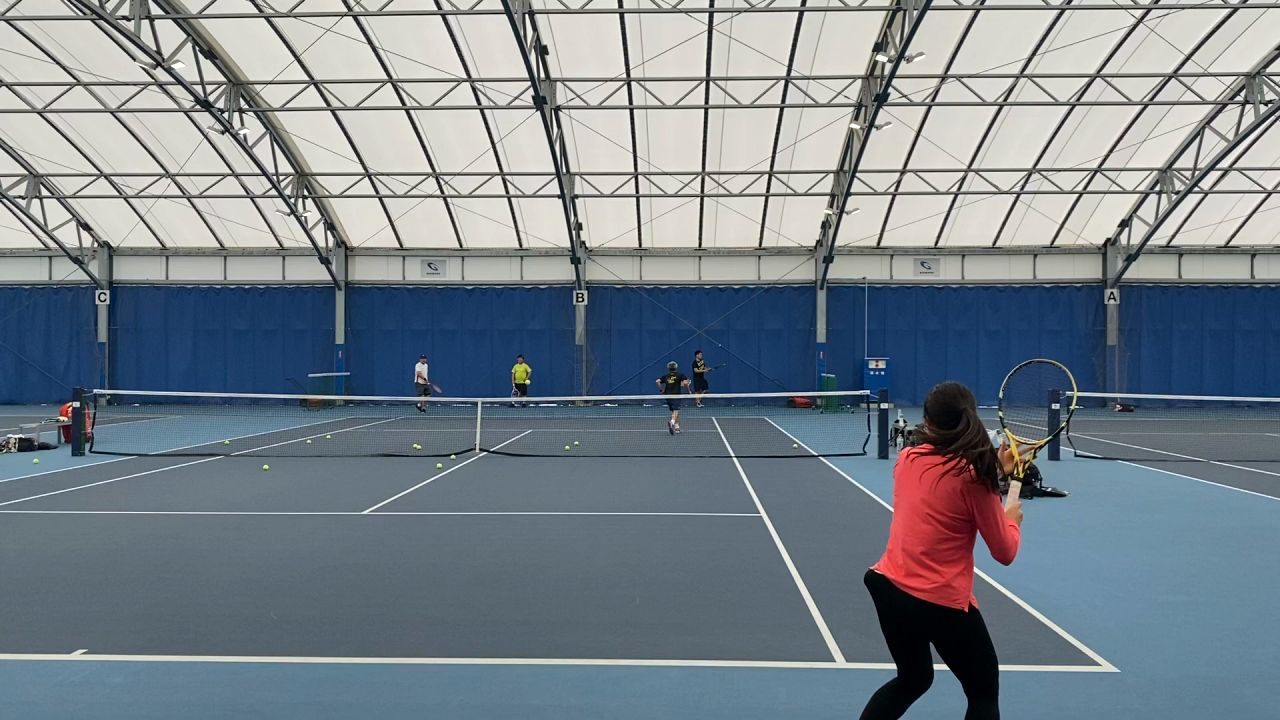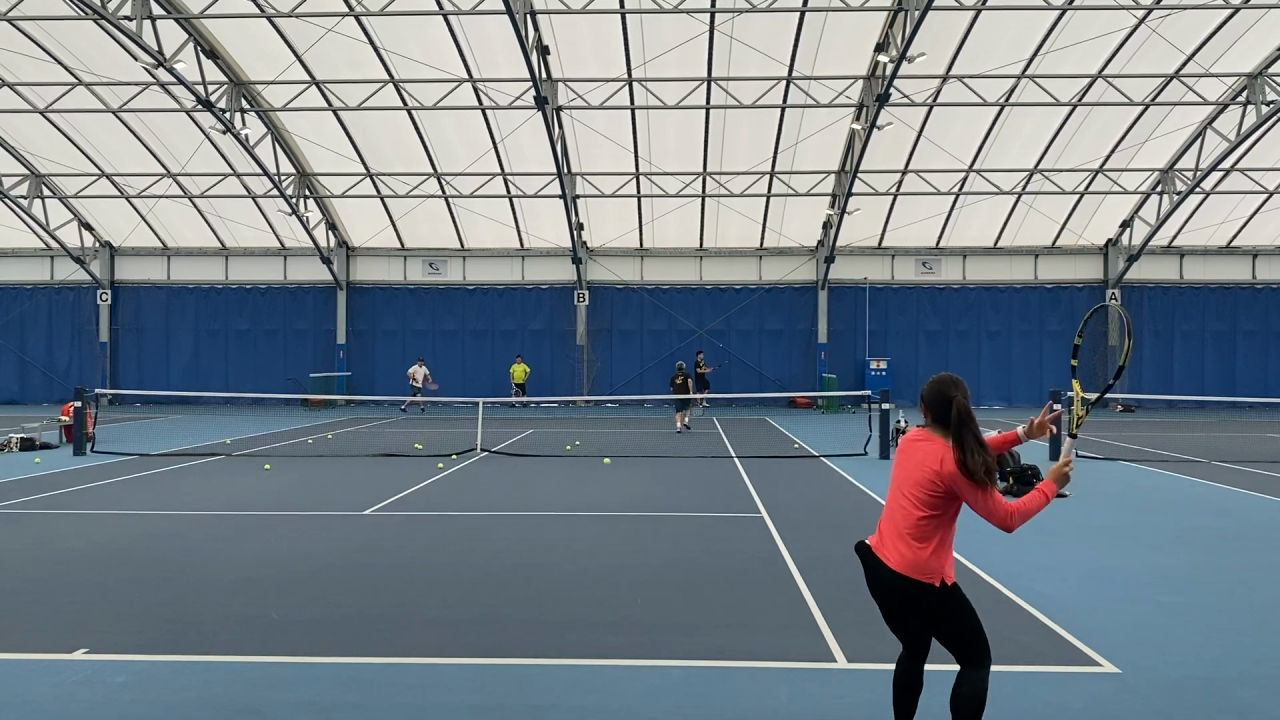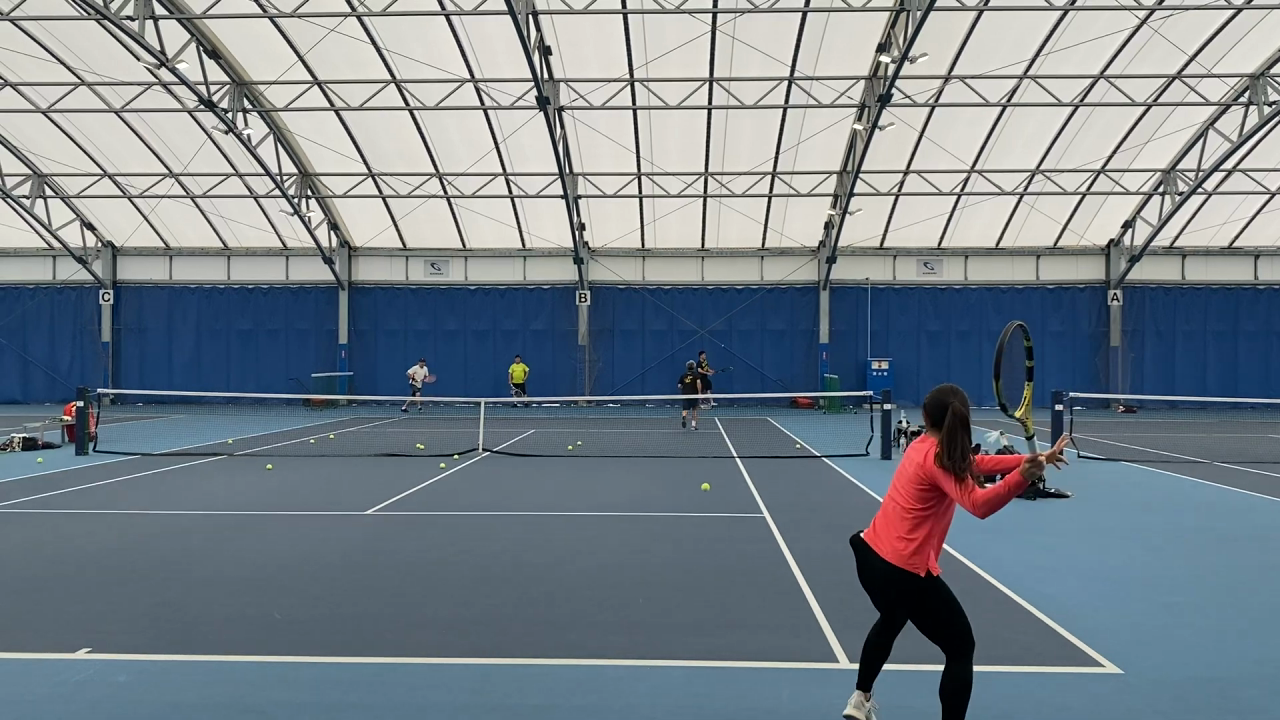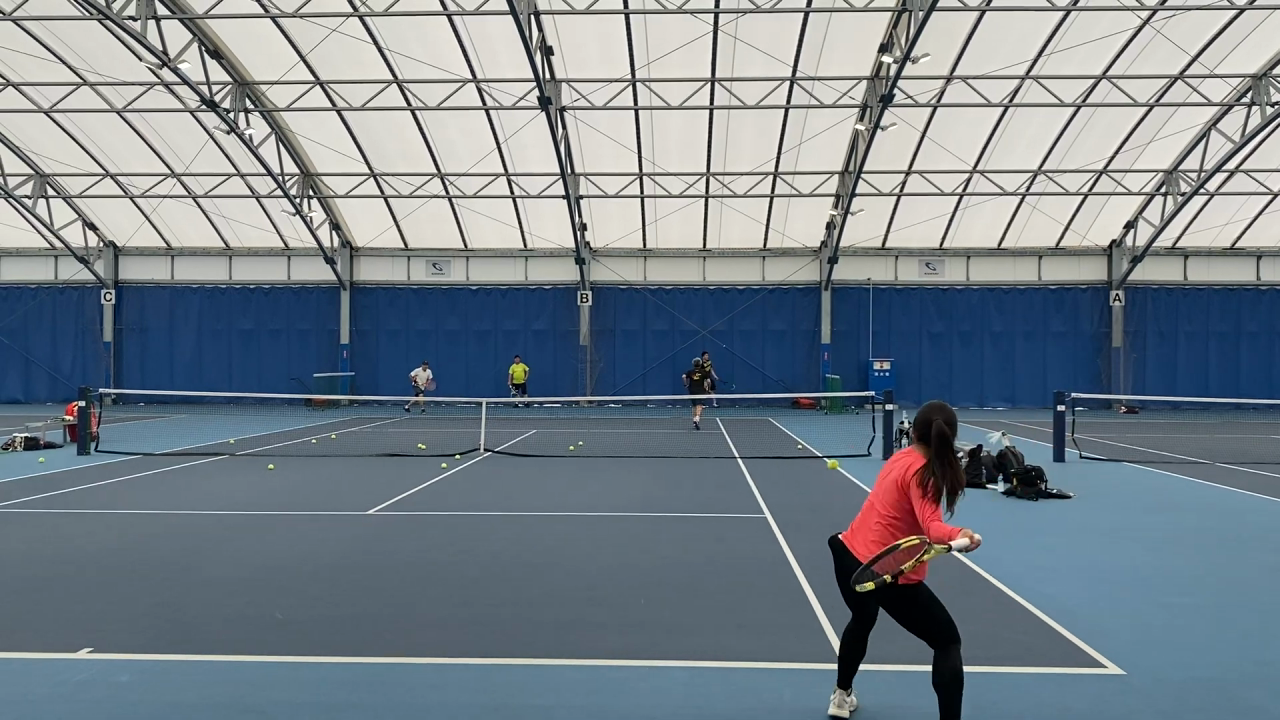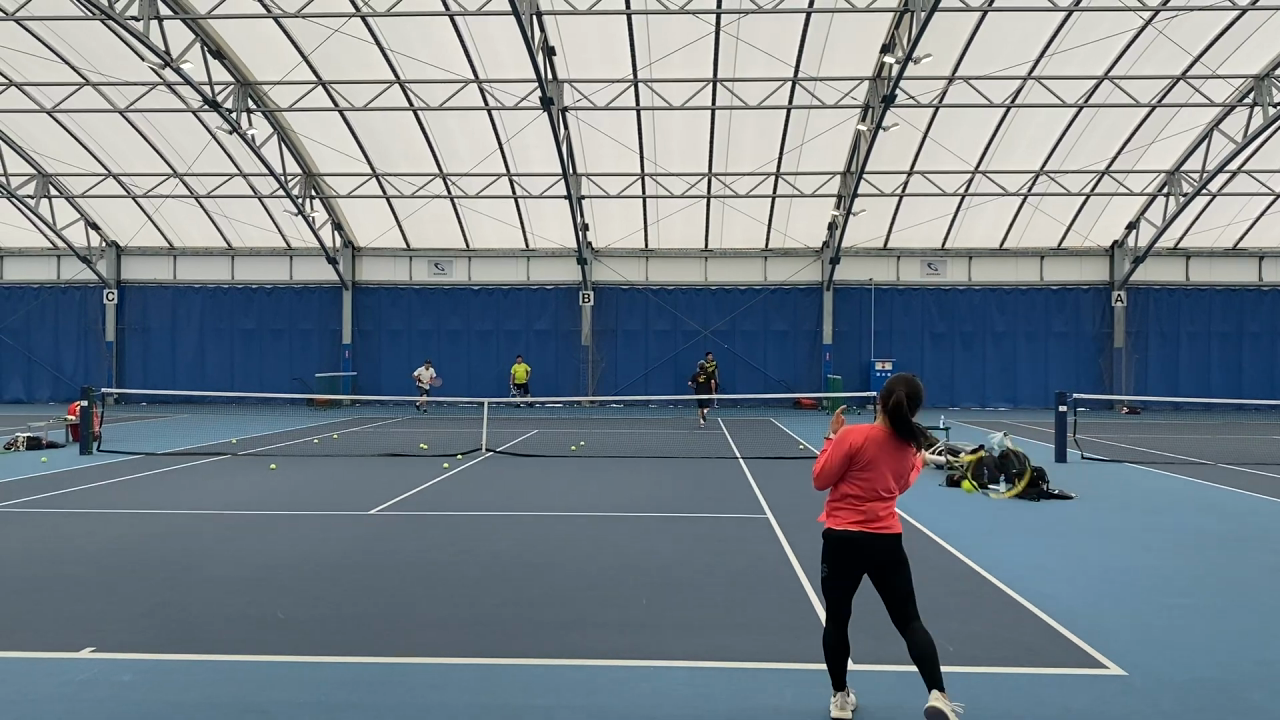
dt=0.2s
person 1, frame 1
left shoulder: (907, 458)
right shoulder: (976, 476)
right elbow: (1004, 553)
left wrist: (992, 465)
right wrist: (1011, 518)
left hip: (889, 591)
right hip: (943, 605)
left knee: (913, 678)
right knee: (983, 692)
person 1, frame 2
left shoulder: (911, 439)
right shoulder: (954, 464)
right elbow: (1005, 519)
left wrist: (1021, 432)
right wrist: (1051, 485)
left hip: (878, 565)
right hip: (919, 579)
left knee: (915, 649)
right knee: (976, 661)
person 1, frame 3
left shoulder: (922, 446)
right shoulder: (940, 457)
left elbow: (973, 464)
right elbow: (978, 504)
left wrist: (1029, 461)
right wrist: (1020, 478)
left hip: (871, 554)
right hip: (904, 570)
left knee: (890, 624)
right knee: (960, 648)
person 1, frame 4
left shoulder: (902, 458)
right shoulder: (925, 474)
right elbow: (932, 529)
right wrist: (962, 536)
left hip: (849, 557)
right hip: (893, 576)
left knee: (860, 624)
right knee: (947, 642)
person 1, frame 5
left shoulder: (852, 435)
right shoulder: (912, 448)
left elbow: (820, 480)
left wrist: (831, 440)
left hip: (843, 539)
right hip: (887, 542)
left knee: (837, 619)
right knee: (909, 622)
